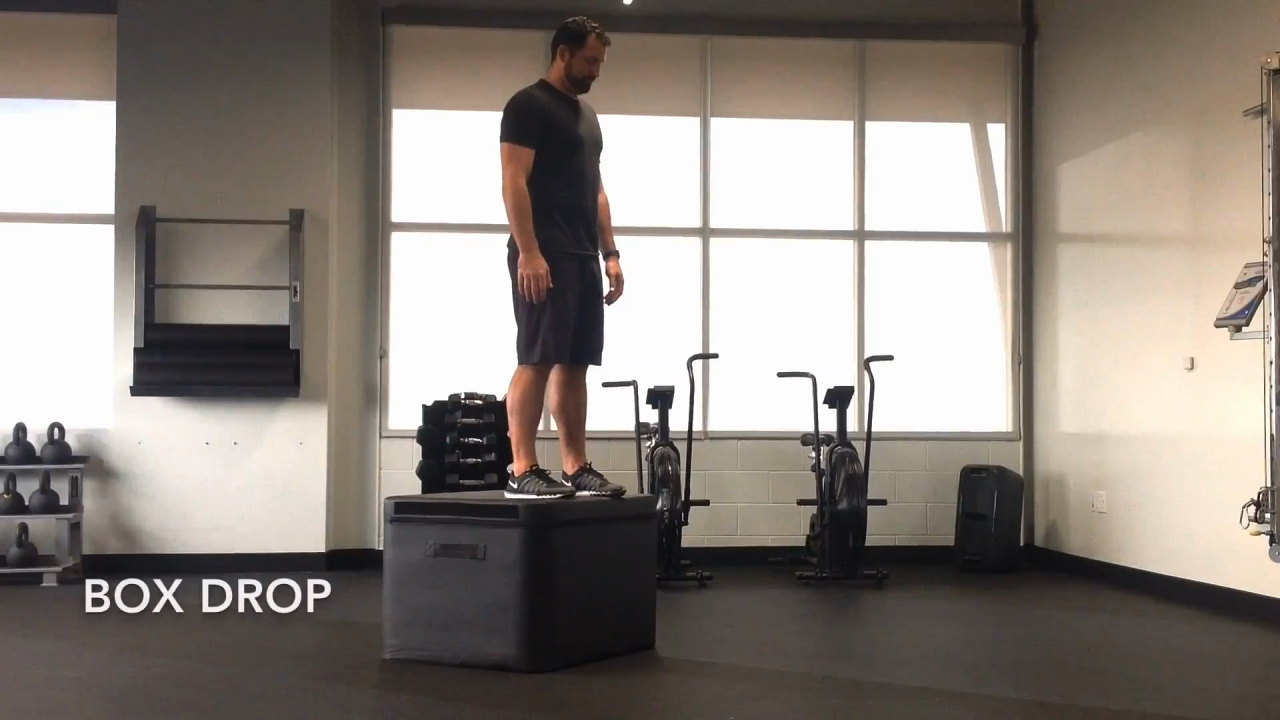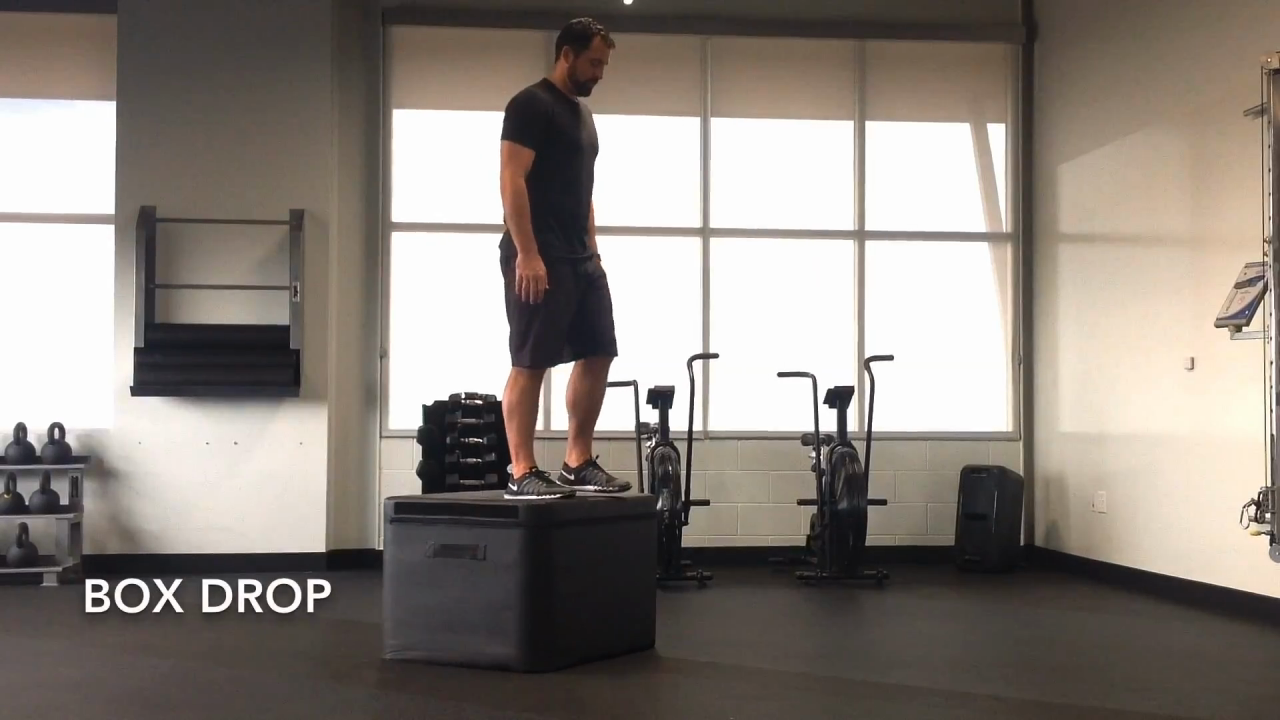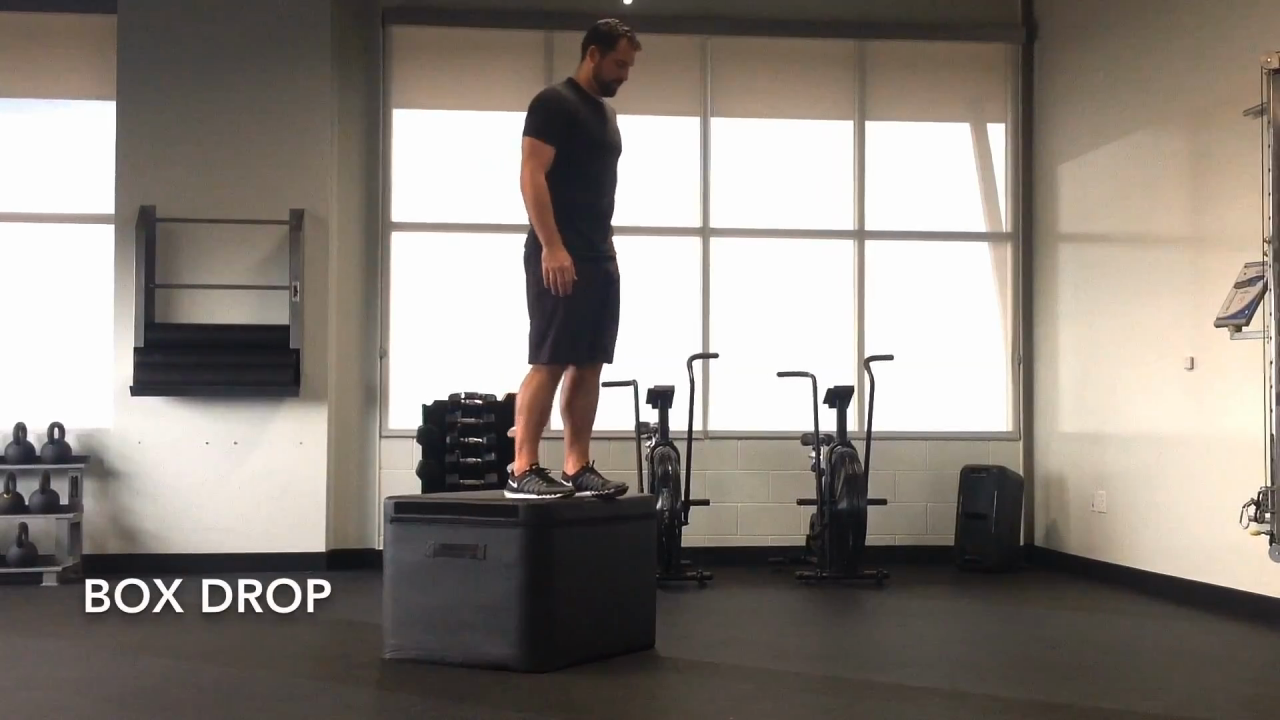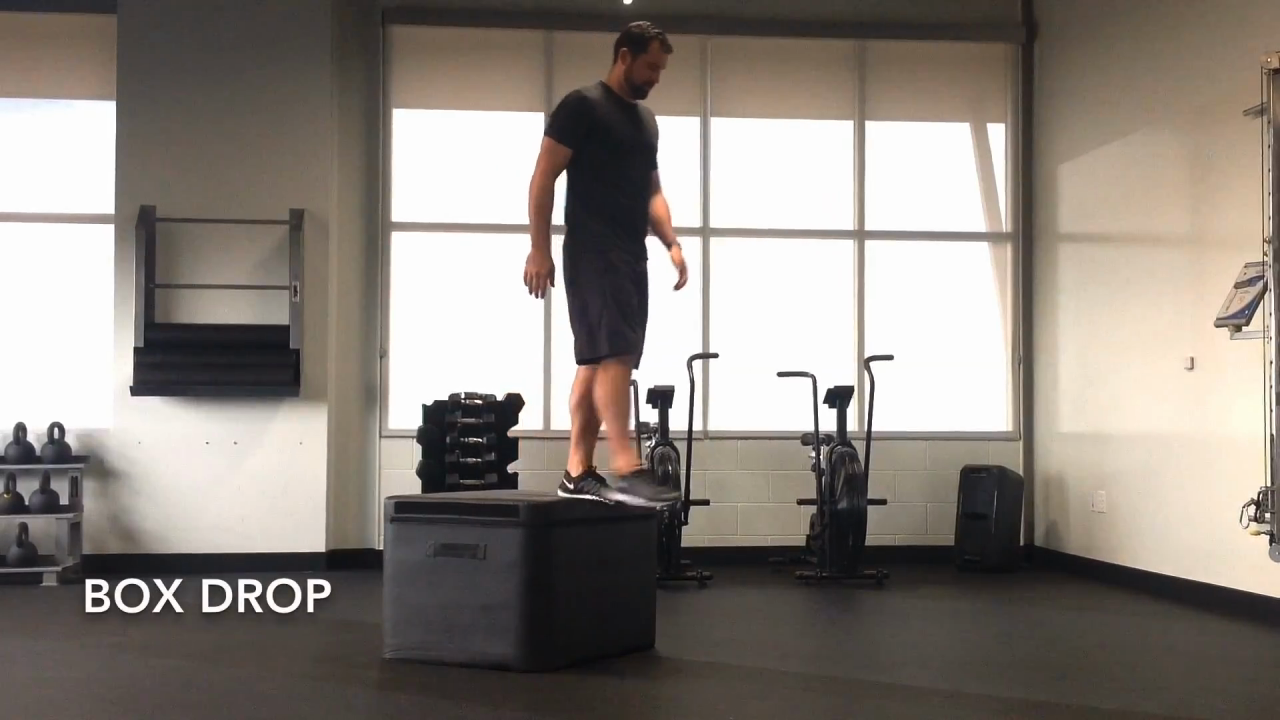
dt=0.4s
person 1, frame 1
left shoulder: (586, 114)
right shoulder: (529, 105)
right elbow: (514, 182)
left wrist: (610, 253)
right wrist: (529, 252)
left hip: (583, 257)
right hip: (544, 256)
left knee: (575, 365)
right knee: (537, 361)
left ankle: (576, 469)
right ankle: (523, 472)
person 1, frame 2
left shoulder: (581, 112)
right shoulder: (530, 105)
right elbow: (512, 181)
left wrist: (592, 251)
right wrist: (527, 254)
left hip: (579, 258)
right hip: (538, 258)
left knee: (597, 355)
right knee: (530, 364)
left ankle: (578, 462)
right ankle: (522, 473)
person 1, frame 3
left shoulder: (606, 112)
right shoulder: (554, 103)
right elbow: (532, 177)
left wrist: (604, 251)
right wrist: (552, 247)
left hip: (599, 257)
right hip: (560, 256)
left knee: (588, 365)
right knee: (551, 361)
left ankle: (577, 469)
right ankle: (522, 470)
person 1, frame 4
left shoulder: (646, 120)
right shoulder: (582, 106)
left elbow: (652, 190)
right elbow: (544, 178)
left wrist: (670, 241)
right wrist: (539, 249)
left hip: (630, 255)
right hip: (593, 253)
left knee: (597, 362)
right knee: (614, 357)
left ankle: (578, 470)
right ankle: (625, 470)
